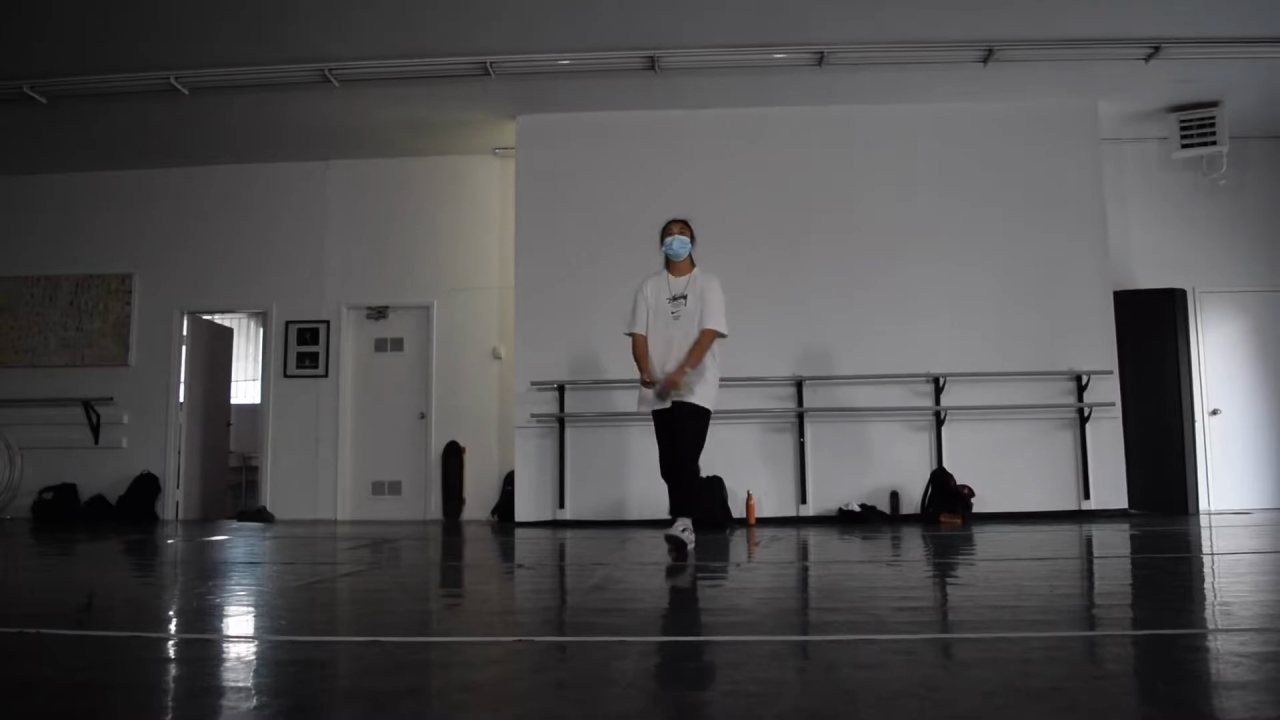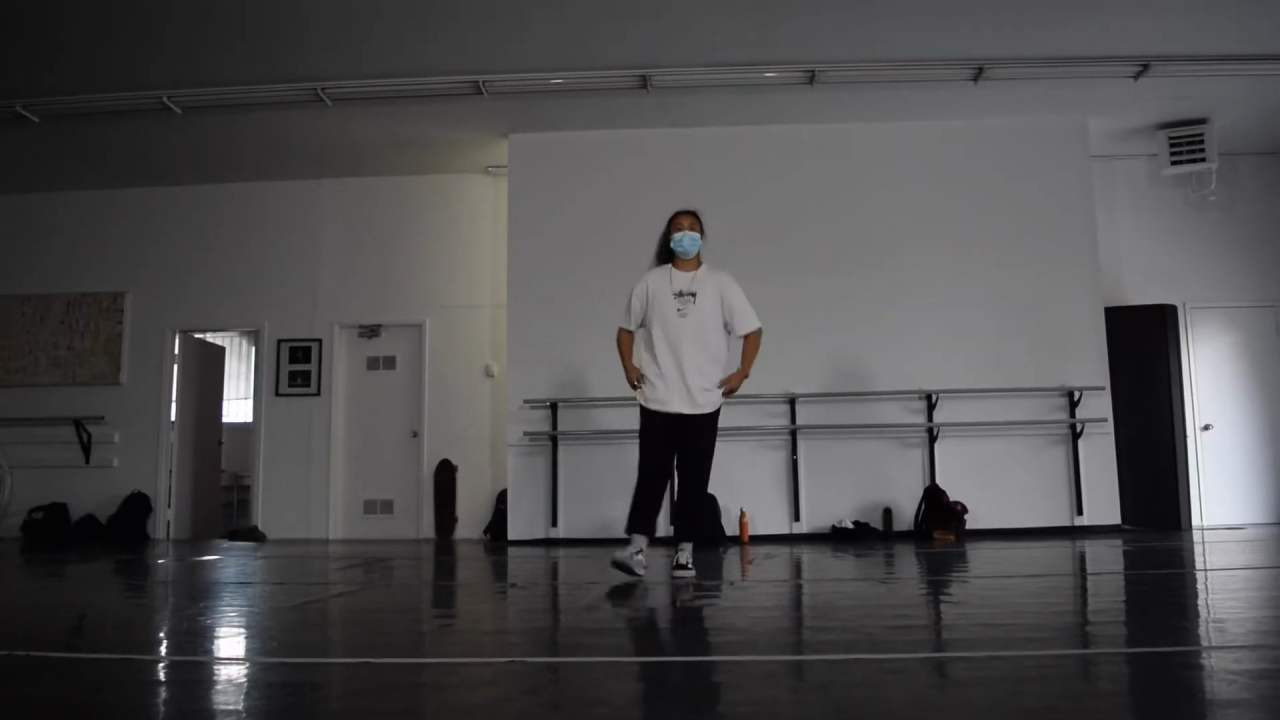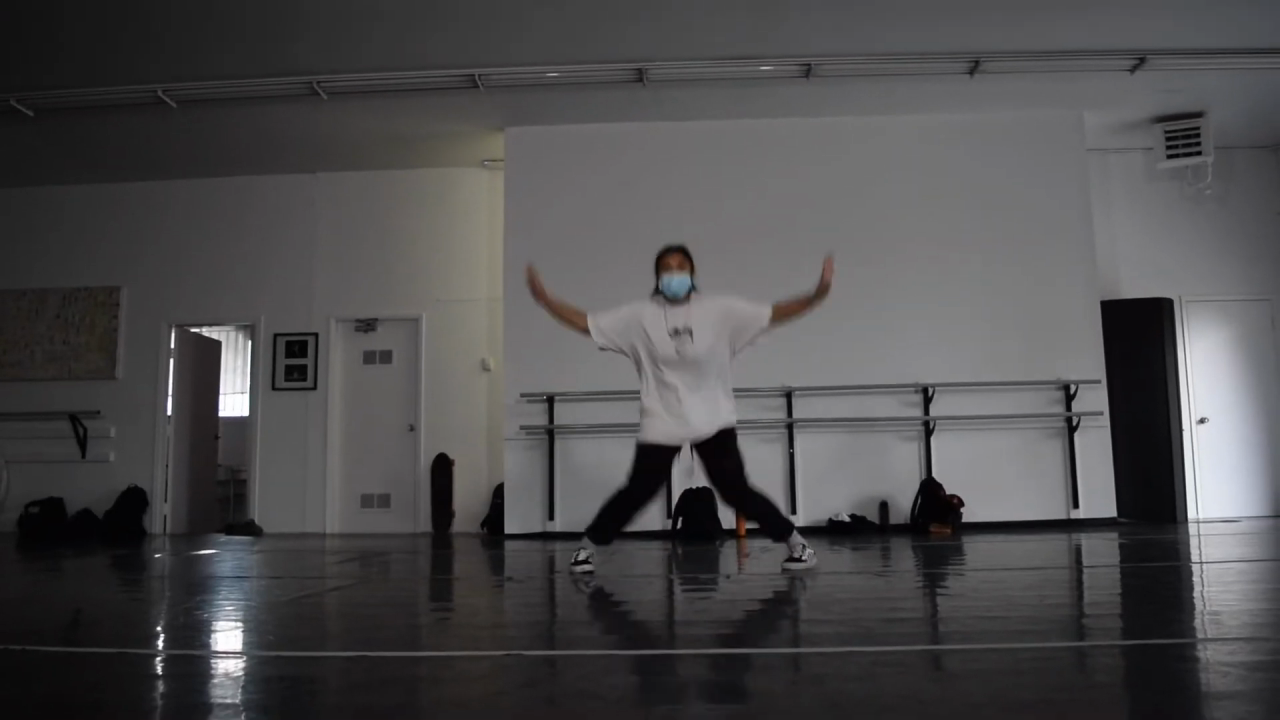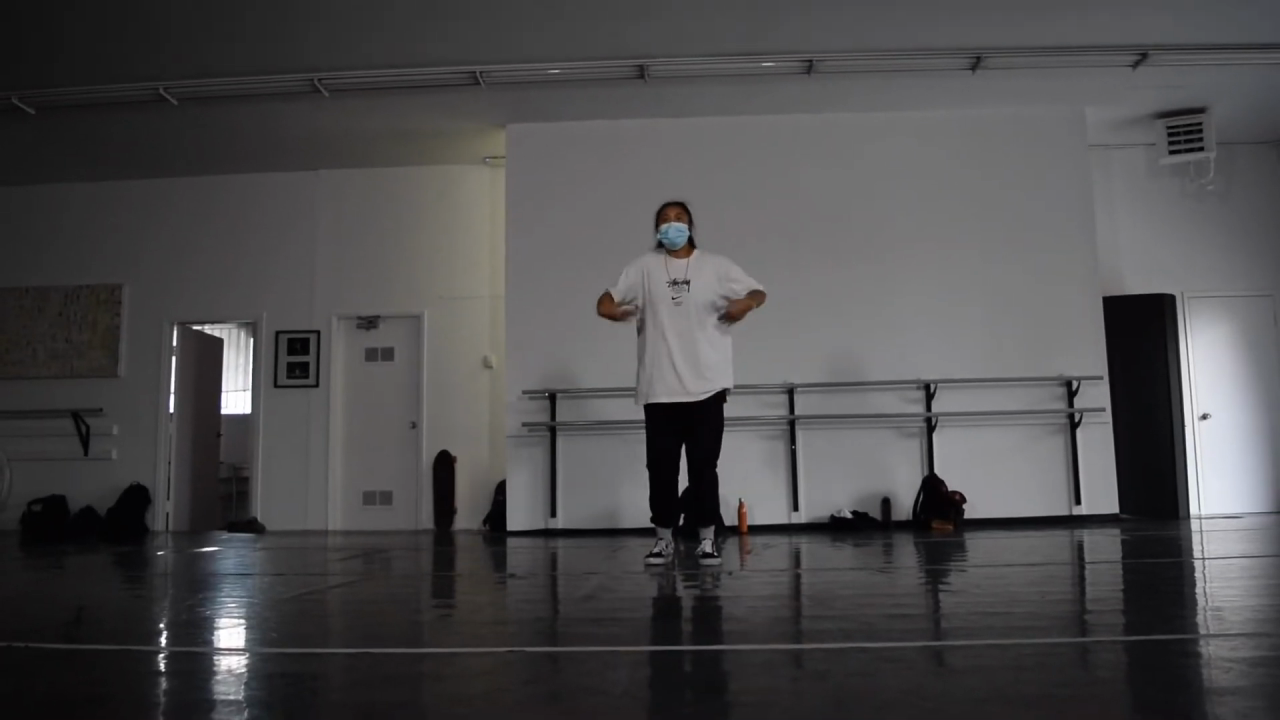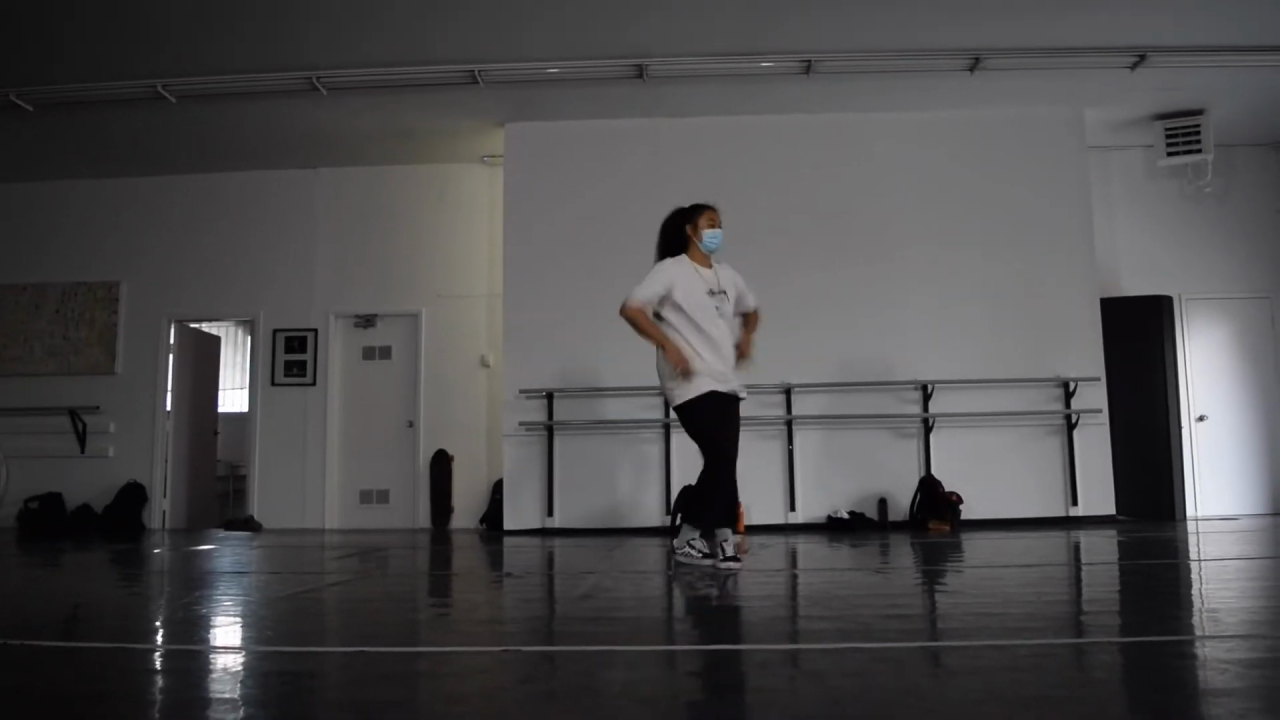
dt=1s
person 1, frame 1
left shoulder: (707, 283)
right shoulder: (648, 287)
left elbow: (709, 333)
right elbow: (639, 336)
left wrist: (682, 370)
right wrist: (645, 371)
left hip: (697, 389)
right hip: (661, 392)
left knee: (686, 457)
right knee: (670, 462)
left ankle: (682, 522)
right ankle: (684, 525)
person 1, frame 2
left shoulder: (720, 282)
right shoulder: (651, 282)
left elbow: (752, 330)
right elbow: (627, 328)
left wrist: (742, 371)
right wrist: (628, 366)
left hip: (703, 398)
right hip: (657, 397)
left knee: (694, 475)
right knee: (652, 471)
left ankle: (685, 549)
right ankle: (637, 545)
person 1, frame 3
left shoulder: (718, 310)
right shoulder: (639, 316)
left elbow: (774, 316)
right elbow: (587, 325)
left wrist: (818, 294)
right wrist: (545, 300)
left hip: (712, 419)
right hip: (662, 422)
left knee: (736, 491)
right knee: (638, 493)
left ankle: (793, 540)
right ankle: (590, 546)
person 1, frame 4
left shoulder: (716, 265)
right shoulder: (644, 267)
left elbow: (757, 292)
right elbow: (610, 298)
left wrist: (745, 304)
right wrist: (611, 309)
left hip: (706, 385)
right hip: (659, 387)
left knee: (704, 463)
right knee: (661, 464)
left ankle: (707, 538)
right ankle: (664, 538)
person 1, frame 5
left shoulder: (727, 275)
right shoulder: (669, 270)
left elbow: (750, 310)
right elbow: (630, 308)
left wrist: (746, 336)
right wrist: (668, 344)
left hip: (724, 383)
right hip: (689, 382)
left knee: (722, 462)
right knee: (722, 458)
left ankle: (688, 537)
right ankle: (724, 538)
